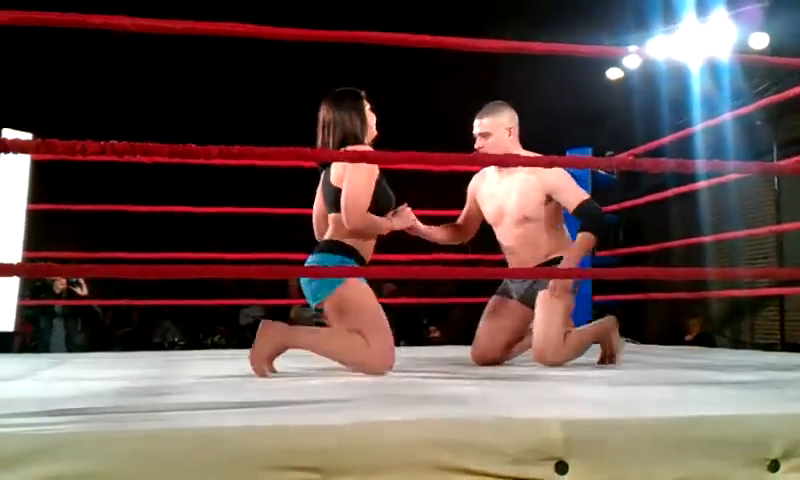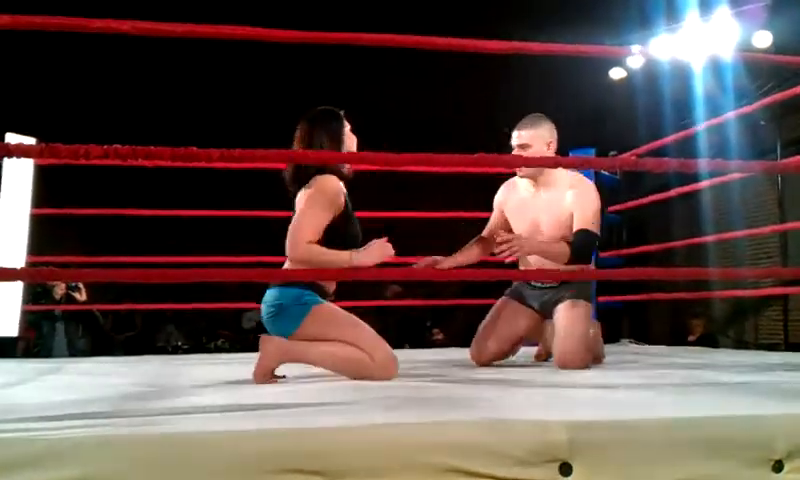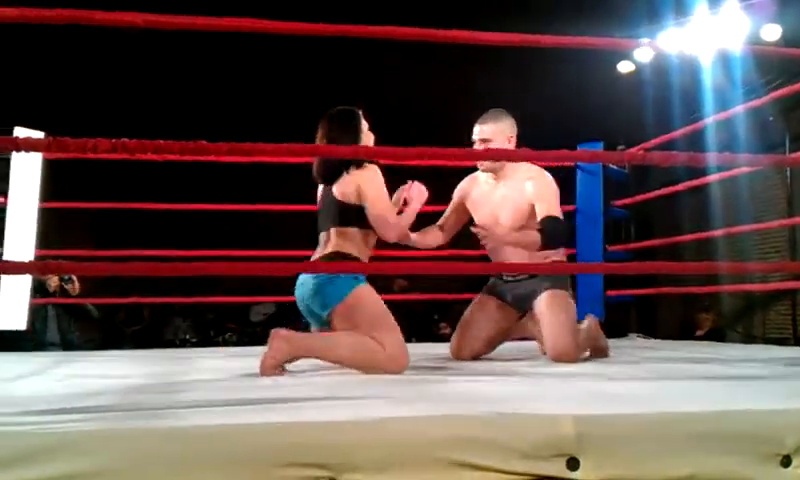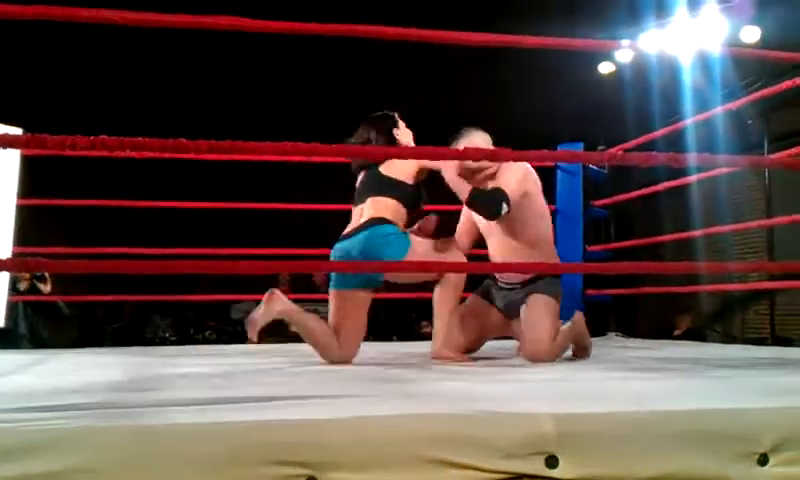
dt=0.4s
person 1, frame 1
left shoulder: (334, 165)
right shoulder: (360, 154)
right elbow: (352, 220)
left wrist: (385, 224)
right wrist: (394, 222)
left hip: (327, 264)
right hip: (337, 266)
left knee: (383, 357)
right knee: (378, 360)
left ankle: (289, 336)
right ankle: (279, 334)
person 1, frame 2
left shoulder: (314, 184)
right shoulder: (328, 185)
right elbow: (297, 250)
left wrist: (359, 255)
right wrist: (361, 258)
left hip: (292, 298)
right hip: (294, 300)
left knee: (370, 353)
right knee: (384, 364)
left ankle: (285, 345)
right ankle: (284, 349)
person 1, frame 3
left shoulder: (328, 182)
right shoulder: (366, 172)
right elbow: (392, 231)
left wrist: (394, 205)
right wrist: (414, 203)
left hip: (309, 282)
right hip: (337, 278)
right knee: (394, 358)
left ankle: (294, 343)
right ankle: (292, 342)
person 1, frame 4
left shoulder: (366, 172)
right shoulder: (410, 158)
left wrist: (414, 232)
left hip: (345, 251)
right hip: (380, 241)
left knee: (339, 351)
right knee: (456, 261)
left ankle: (284, 306)
right ankle: (443, 345)
person 2, frame 1
left shoulder: (543, 172)
right shoulder: (480, 183)
left elbow: (593, 218)
right elbow: (461, 232)
left wrist: (568, 265)
right wrist: (420, 229)
right hip: (515, 280)
left knee: (547, 354)
right knee: (482, 355)
left ankle: (603, 328)
right ankle: (543, 330)
person 2, frame 2
left shoulder: (580, 190)
right shoulder: (508, 192)
left elbow: (584, 251)
right elbow: (488, 240)
left wrist: (532, 246)
right wrist: (448, 262)
left hip: (571, 285)
right hip: (527, 287)
left knee: (569, 359)
right knee: (481, 354)
left ankle: (590, 336)
right ankle: (540, 330)
person 2, frame 3
left shoulder: (537, 182)
right shoulder: (470, 186)
left elbow: (556, 236)
right elbow: (442, 232)
left wrist: (504, 237)
right wrist: (409, 237)
left hip: (545, 276)
right hip: (502, 282)
left knee: (563, 352)
right knee: (461, 351)
left ankle: (588, 329)
right ankle: (530, 324)
person 2, frame 4
left shoulder: (518, 172)
right shoulder: (476, 191)
left elbow: (492, 209)
right elbow: (458, 246)
left wrist: (450, 176)
left hip: (540, 282)
right hip: (498, 286)
left knee: (537, 352)
right knee: (449, 347)
left ankle: (573, 327)
right ankle: (513, 326)
